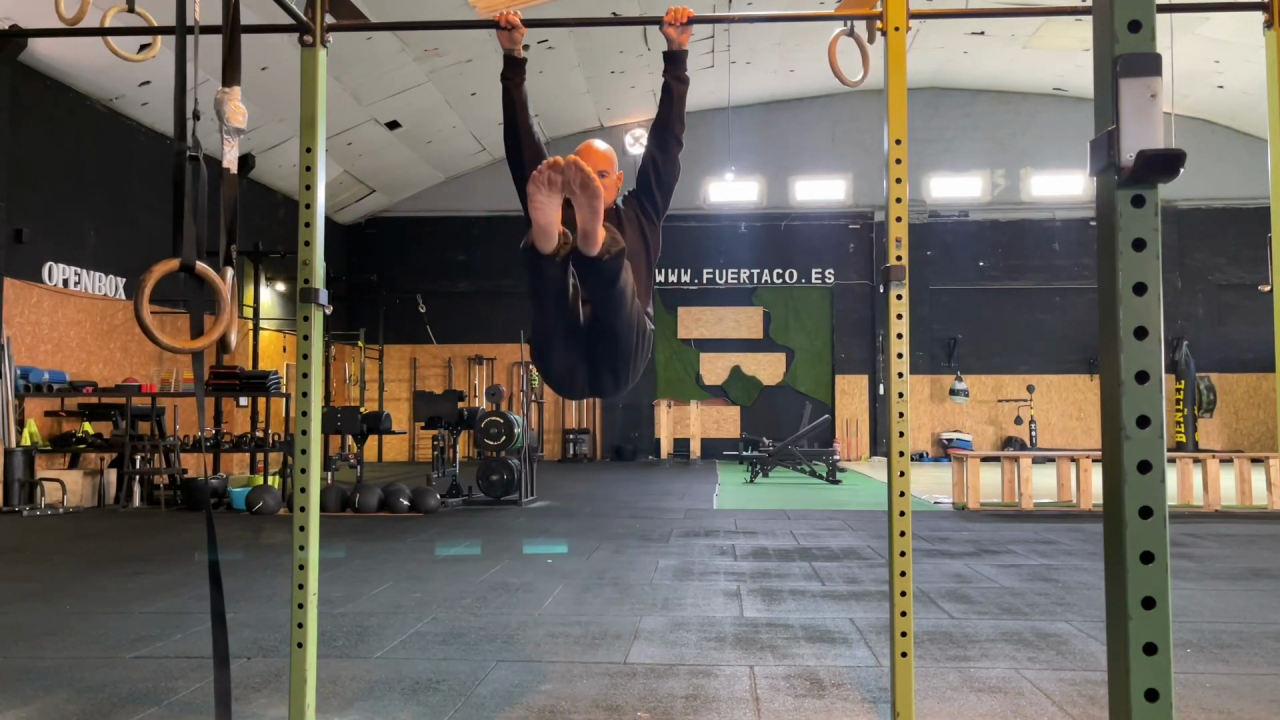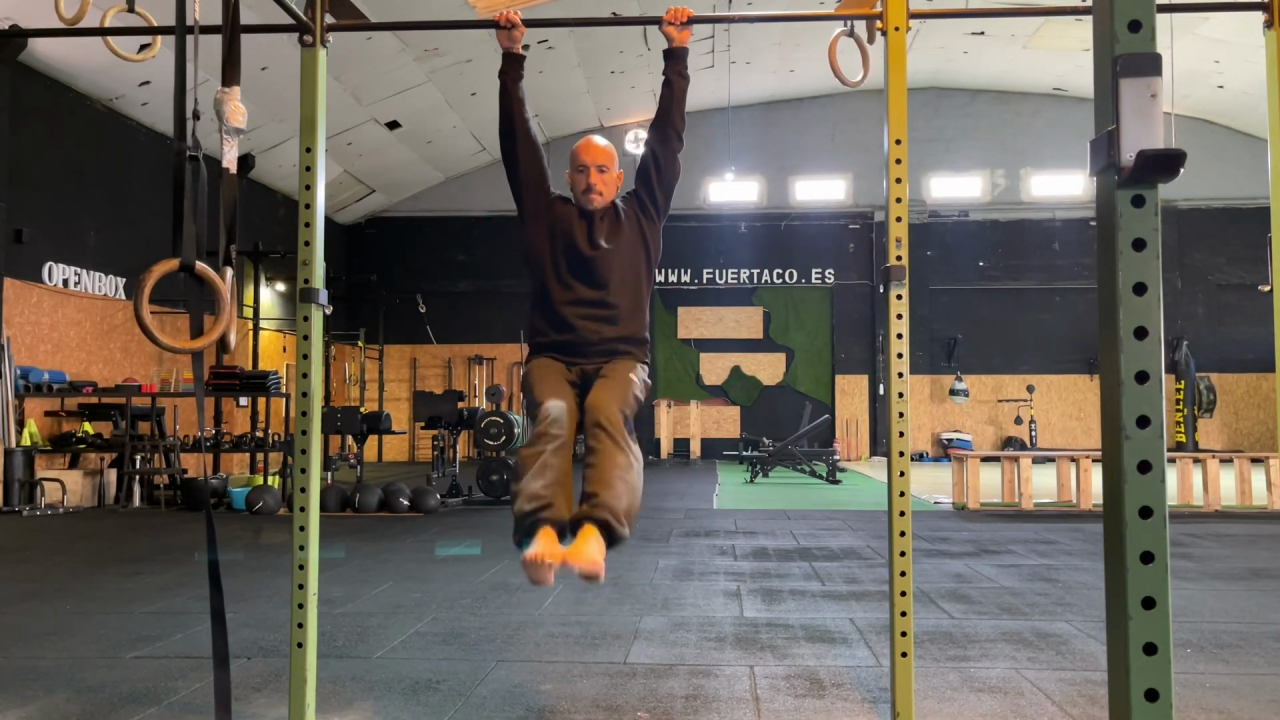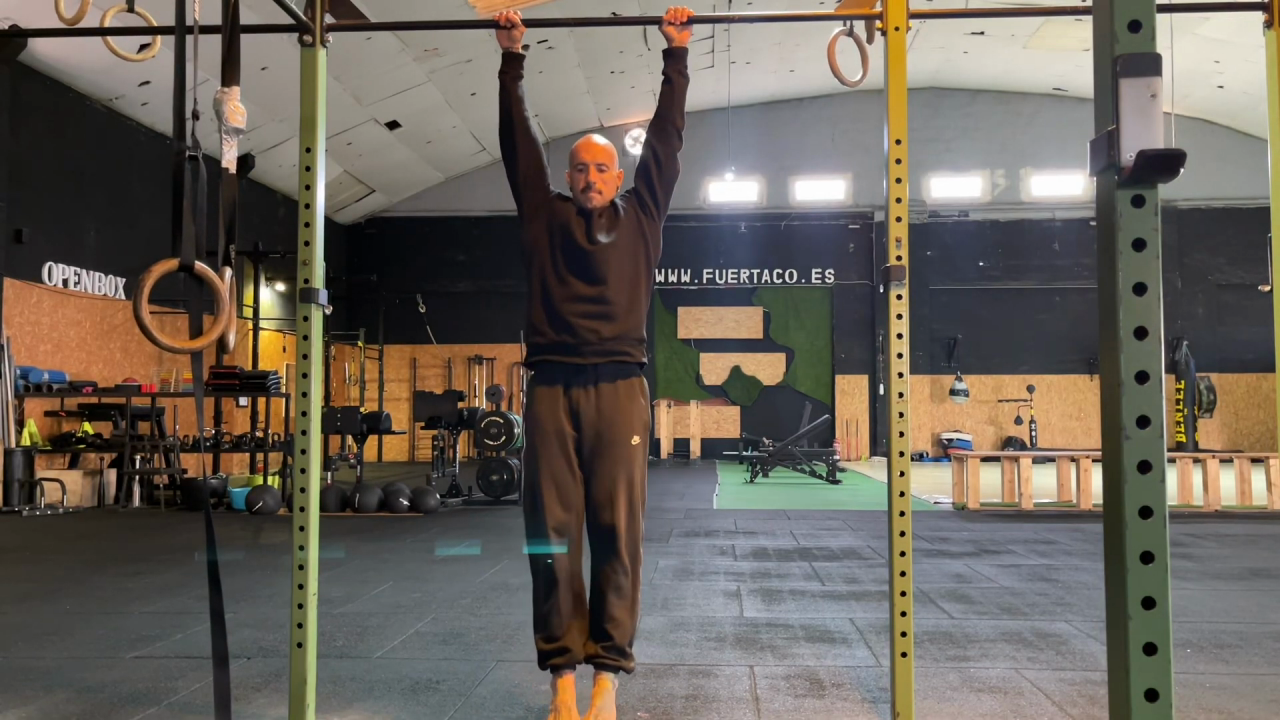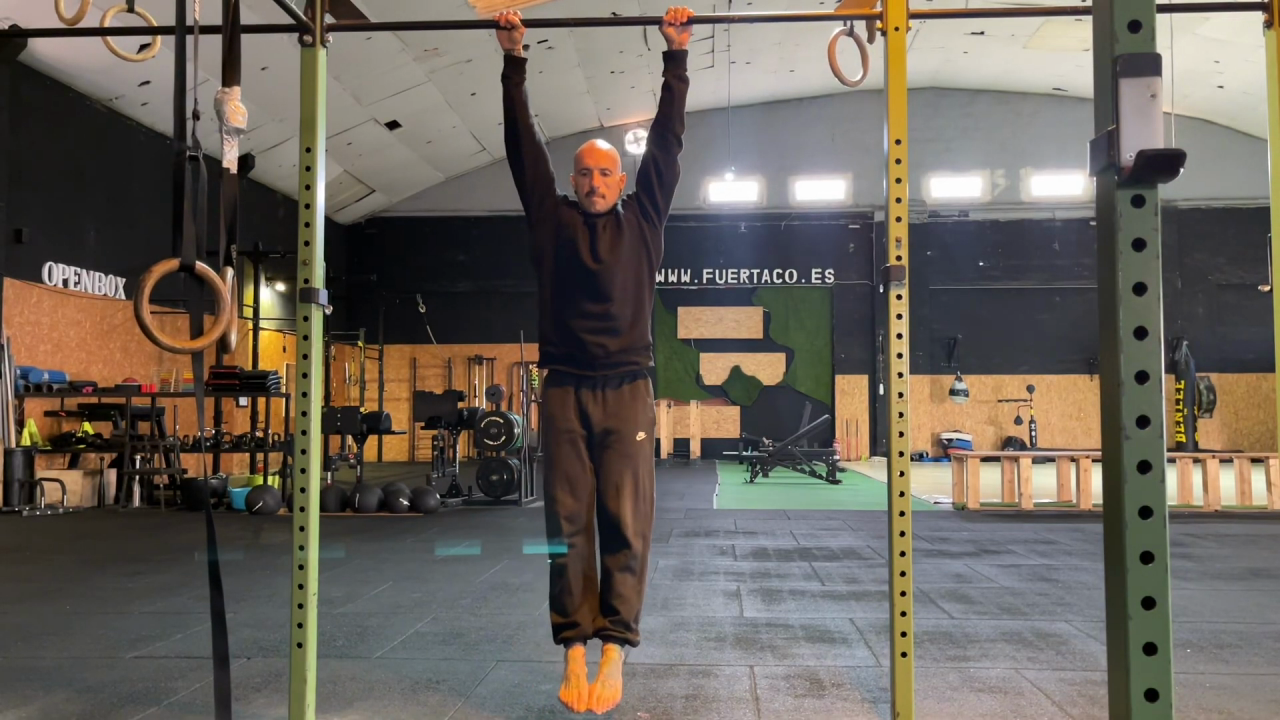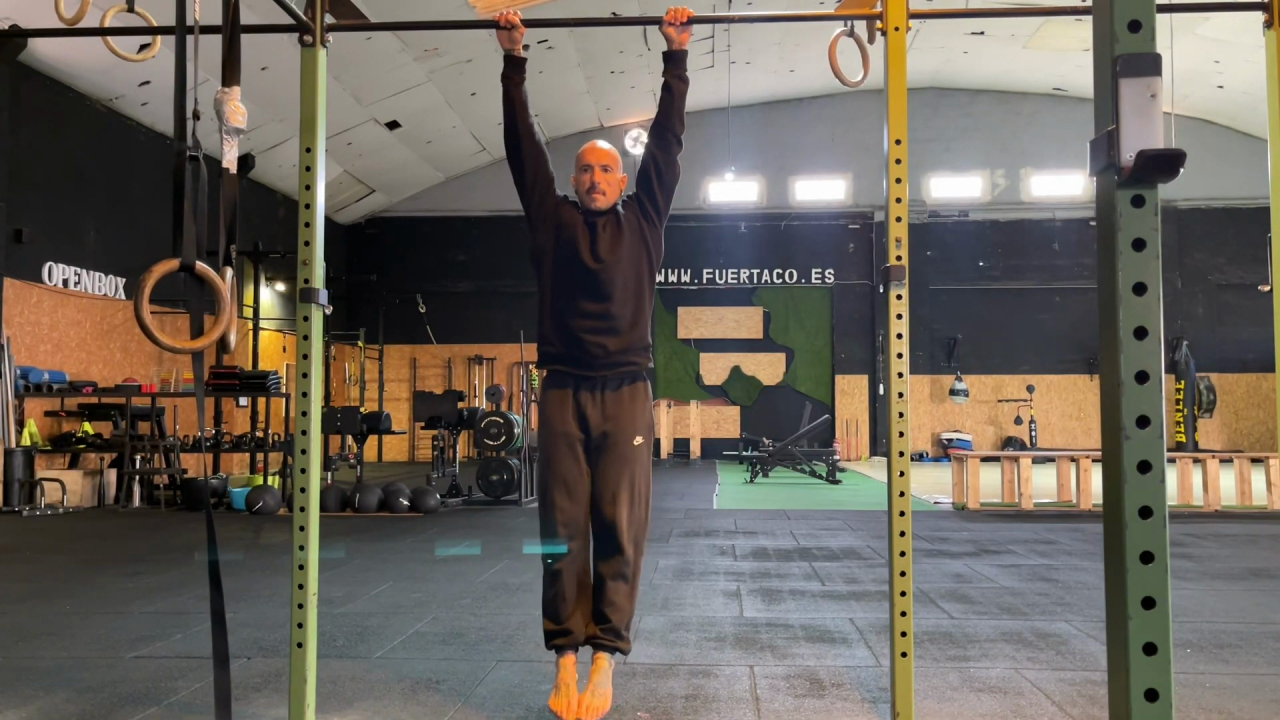
dt=0.5s
person 1, frame 1
left shoulder: (640, 214)
right shoulder: (555, 210)
left elbow: (666, 141)
right elbow: (521, 143)
left wrist: (676, 54)
right wrist: (513, 58)
left hip: (620, 352)
right hip: (562, 359)
left knee: (609, 280)
right knee: (553, 279)
left ankle: (593, 245)
right ankle: (548, 240)
person 1, frame 2
left shoulder: (640, 214)
right shoulder: (546, 211)
left elbow: (666, 138)
right elbow: (516, 140)
left wrist: (677, 60)
right wrist: (511, 59)
left hip: (619, 357)
right hip: (553, 357)
left knee: (609, 425)
right knee: (550, 423)
left ankle: (592, 536)
right ankle: (544, 537)
person 1, frame 3
left shoulder: (640, 214)
right shoulder: (545, 214)
left elbow: (666, 137)
right elbow: (516, 137)
left hip: (620, 388)
right hip: (552, 388)
left knee: (618, 533)
right knee: (552, 536)
person 1, frame 4
left shoulder: (642, 218)
right shoulder: (551, 218)
left elbow: (666, 140)
right elbow: (523, 144)
right wrist: (513, 61)
left hip: (627, 389)
right hip: (565, 389)
left knee: (626, 525)
right knee: (568, 526)
left ankle: (614, 650)
right ankle: (574, 651)
person 1, frame 5
left shoulder: (643, 218)
right shoulder: (551, 218)
left elbow: (667, 140)
right elbow: (523, 144)
right wrist: (513, 59)
left hip: (626, 391)
right hip: (563, 391)
left knee: (619, 529)
right knee: (563, 530)
left ankle: (604, 661)
right ankle: (565, 658)
